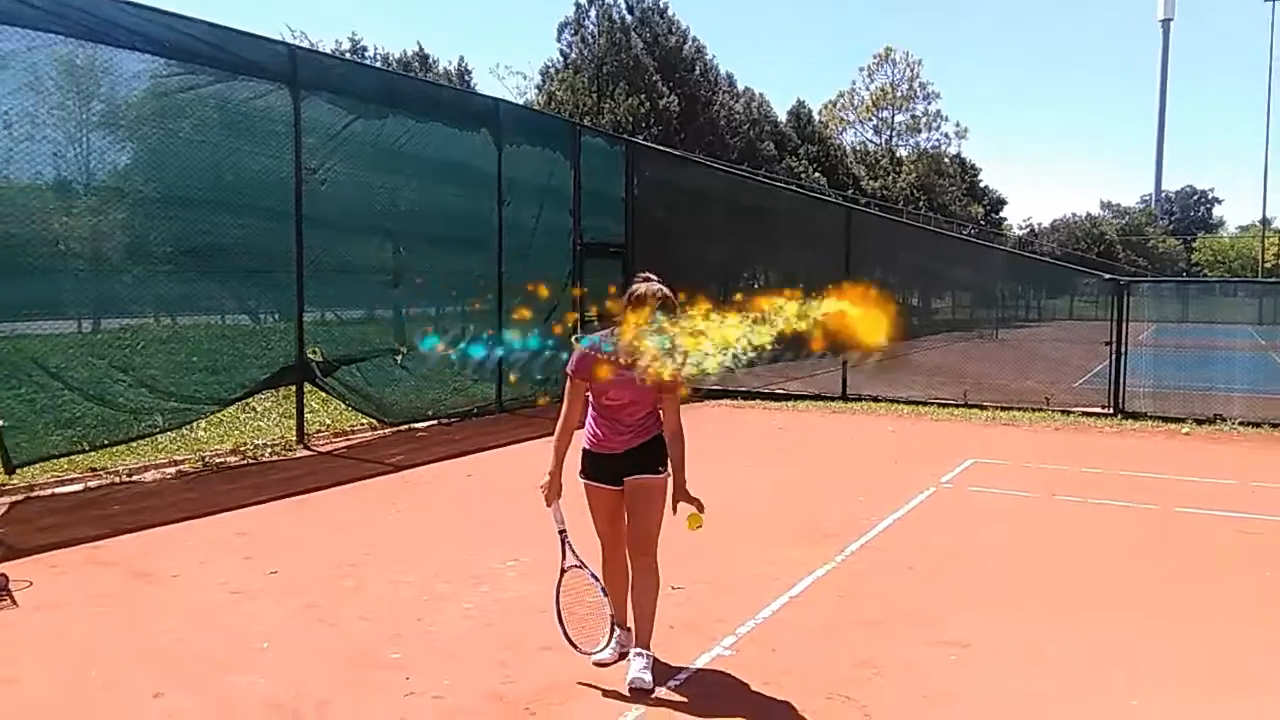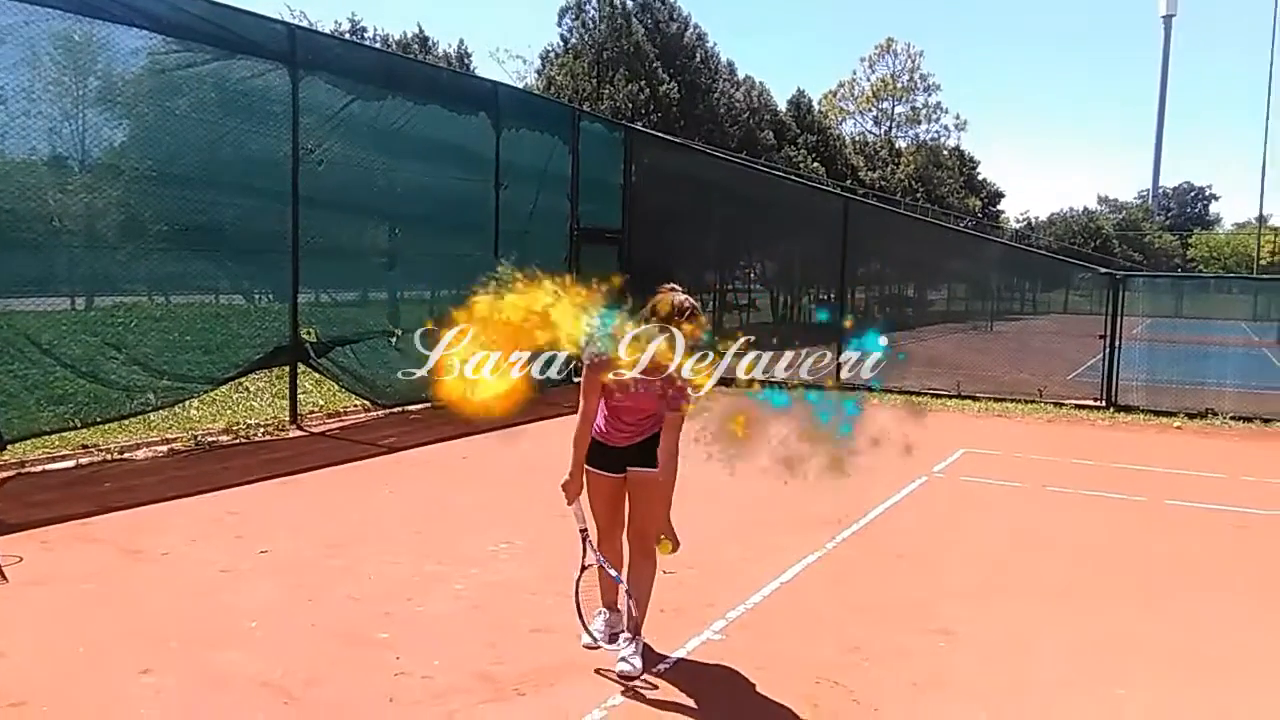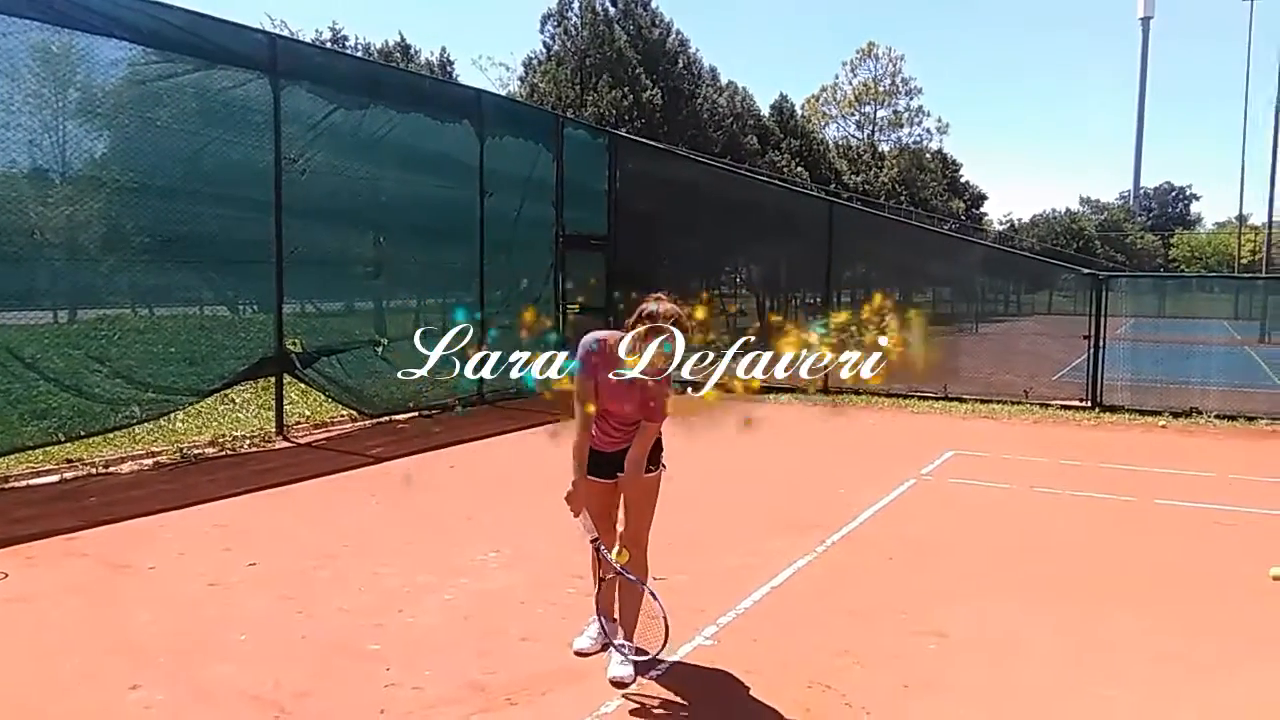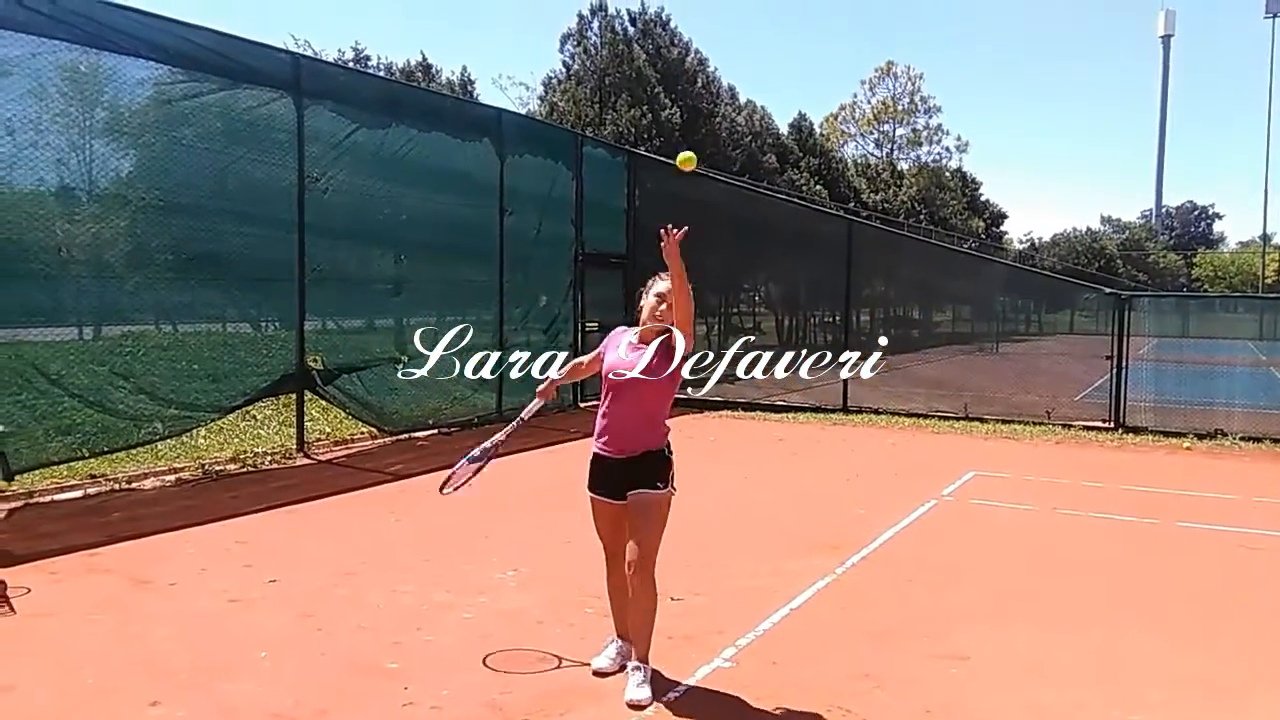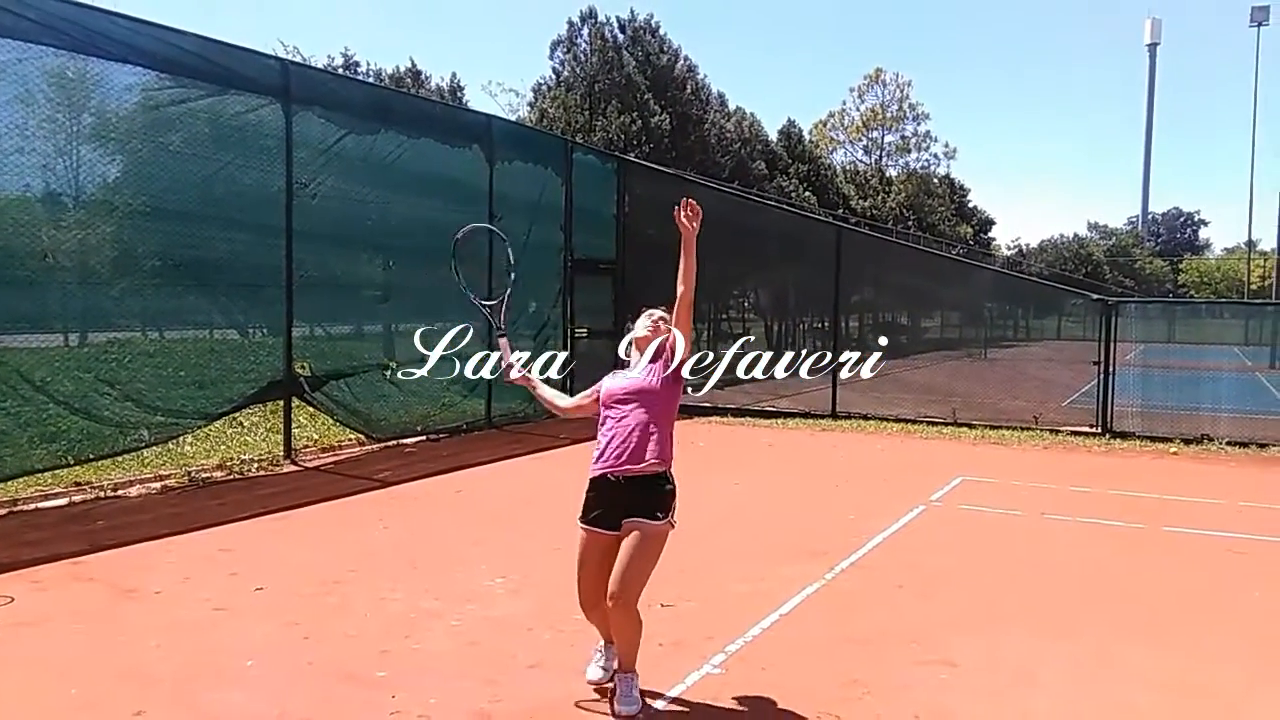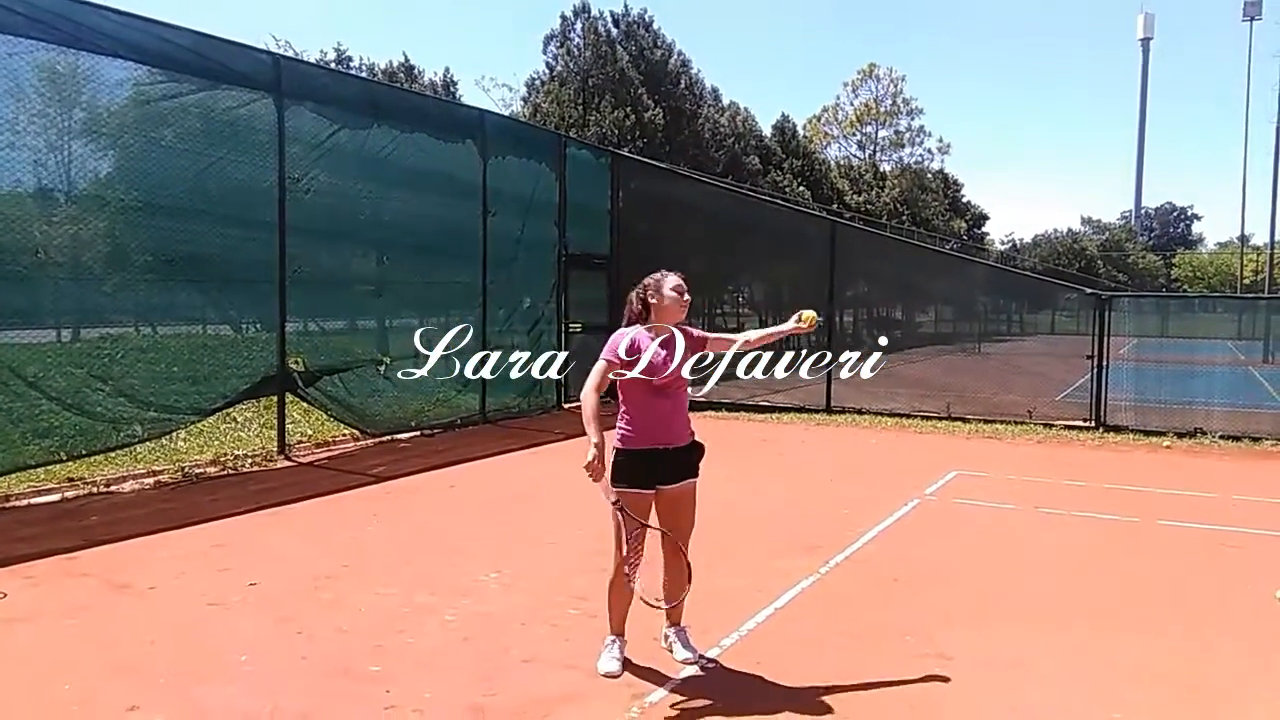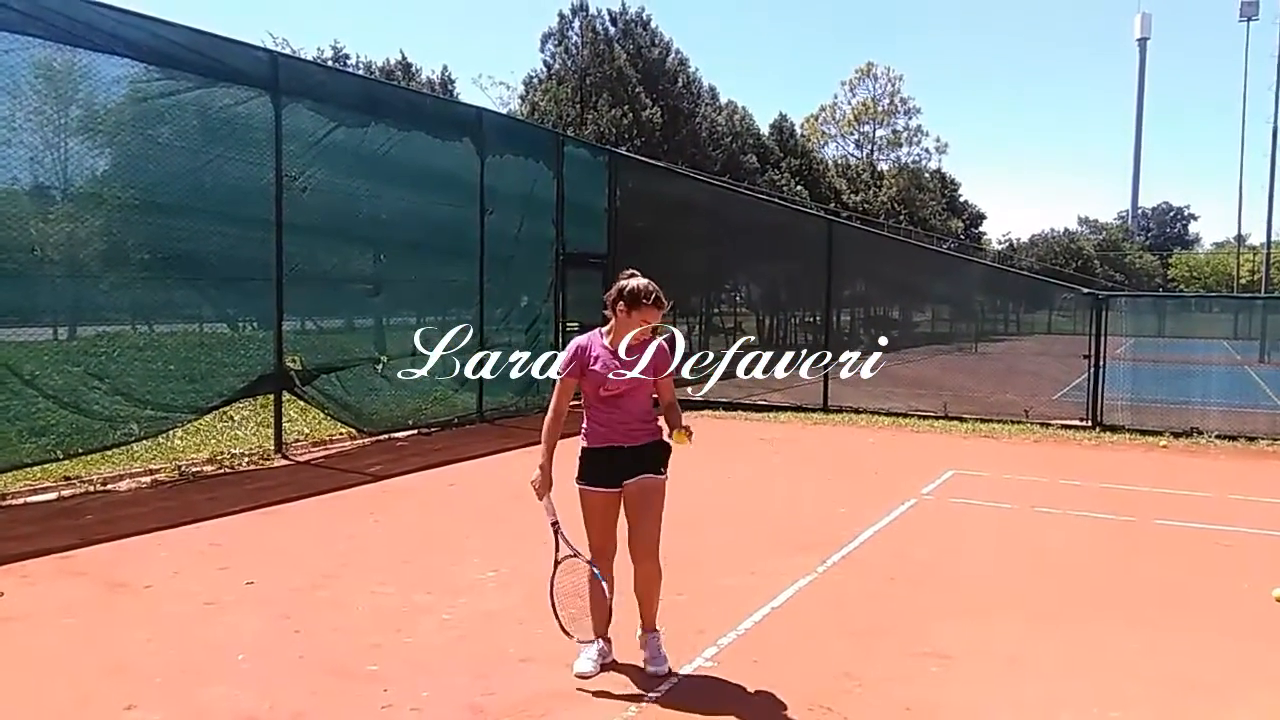
dt=0.7s
person 1, frame 1
right shoulder: (592, 350)
left elbow: (672, 428)
right elbow: (570, 414)
left wrist: (680, 485)
right wrist: (555, 472)
left hip: (646, 455)
right hip: (598, 456)
left knee: (642, 552)
right knee: (612, 548)
left ankle: (641, 651)
right ankle: (619, 630)
person 1, frame 2
left shoulder: (676, 376)
right shoulder: (607, 346)
left elbow: (668, 449)
right elbow: (587, 412)
left wrist: (664, 515)
right wrist: (576, 471)
left hip: (648, 447)
right hip: (602, 446)
left knee: (642, 539)
right knee: (608, 535)
left ankle: (631, 636)
right ankle: (609, 613)
person 1, frame 3
left shoulder: (660, 383)
right shoulder: (594, 346)
left elbow: (638, 455)
right elbow: (584, 416)
left wrist: (628, 519)
right wrist: (578, 479)
left hip: (638, 455)
right hip: (596, 451)
left knee: (632, 544)
right knee: (602, 540)
left ankle: (625, 643)
right ankle: (604, 620)
person 1, frame 4
left shoulder: (673, 347)
right shoulder: (616, 340)
left elbow: (685, 313)
right elbow: (586, 364)
left wrist: (677, 266)
right wrist: (552, 383)
left hip: (648, 467)
right hip: (604, 463)
left knee: (639, 566)
right knee: (614, 559)
left ankle: (639, 665)
right ankle: (622, 640)
person 1, frame 5
left shoulder: (669, 363)
right shoulder: (613, 380)
left elbow: (685, 298)
right elbow: (568, 407)
left wrist: (689, 239)
right wrist: (527, 379)
left hip: (650, 492)
right hip: (603, 492)
left knee: (620, 597)
right knee: (591, 601)
left ankle: (625, 674)
right ankle: (609, 646)
person 1, frame 6
left shoulder: (686, 339)
right shoulder: (626, 339)
left elbow: (740, 341)
right elbow: (591, 391)
left wrist: (787, 327)
right wrist: (595, 442)
left hip: (679, 455)
right hip: (634, 459)
left knee: (677, 553)
right knee: (625, 559)
left ankle: (675, 630)
right ankle: (614, 641)
person 1, frame 7
left shoulder: (658, 351)
right shoulder: (583, 348)
left elbow: (668, 402)
right elbow: (558, 410)
left wrist: (678, 429)
right wrist: (544, 465)
left hip: (644, 455)
right hip: (597, 457)
left knee: (645, 552)
right knee: (600, 555)
left ankle: (650, 634)
right ankle: (599, 640)
